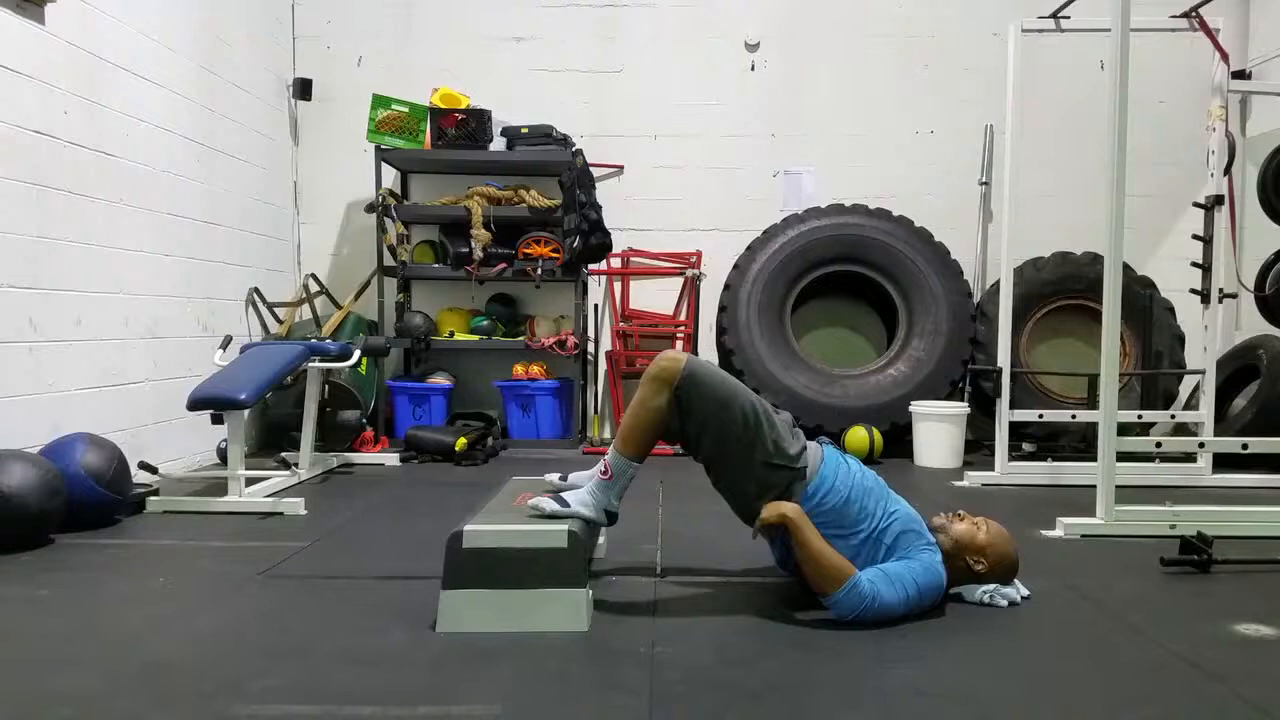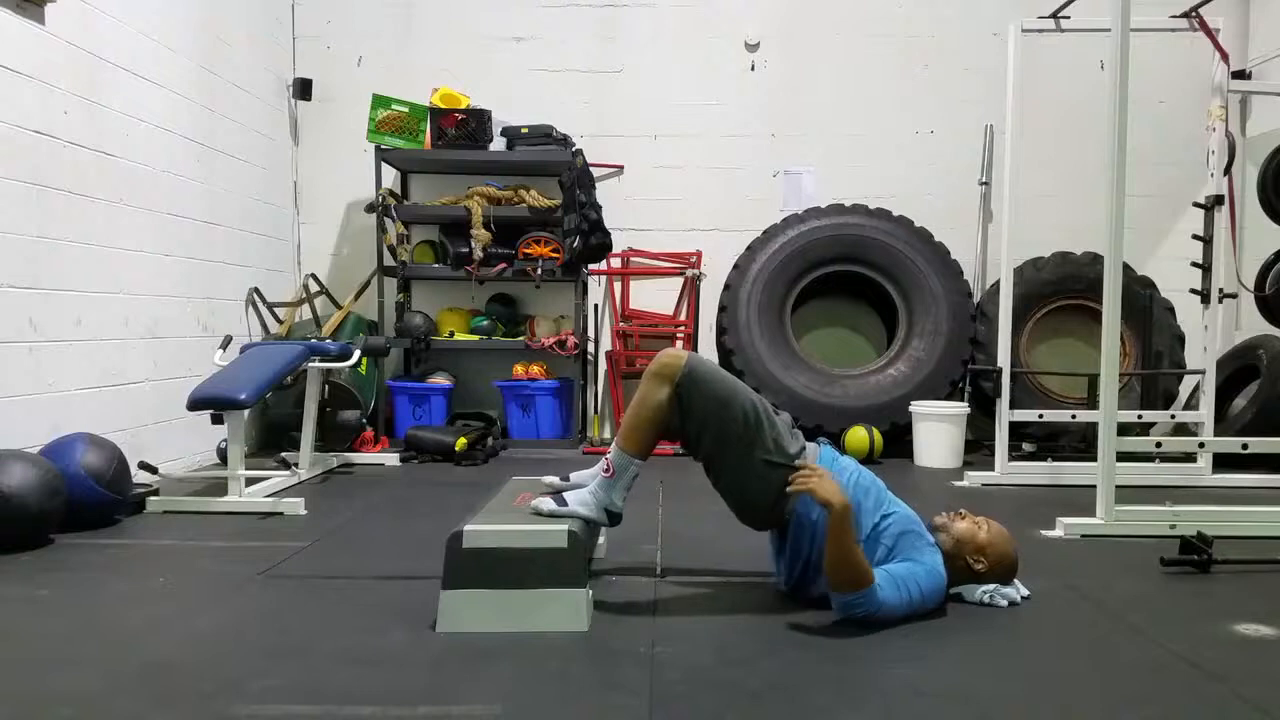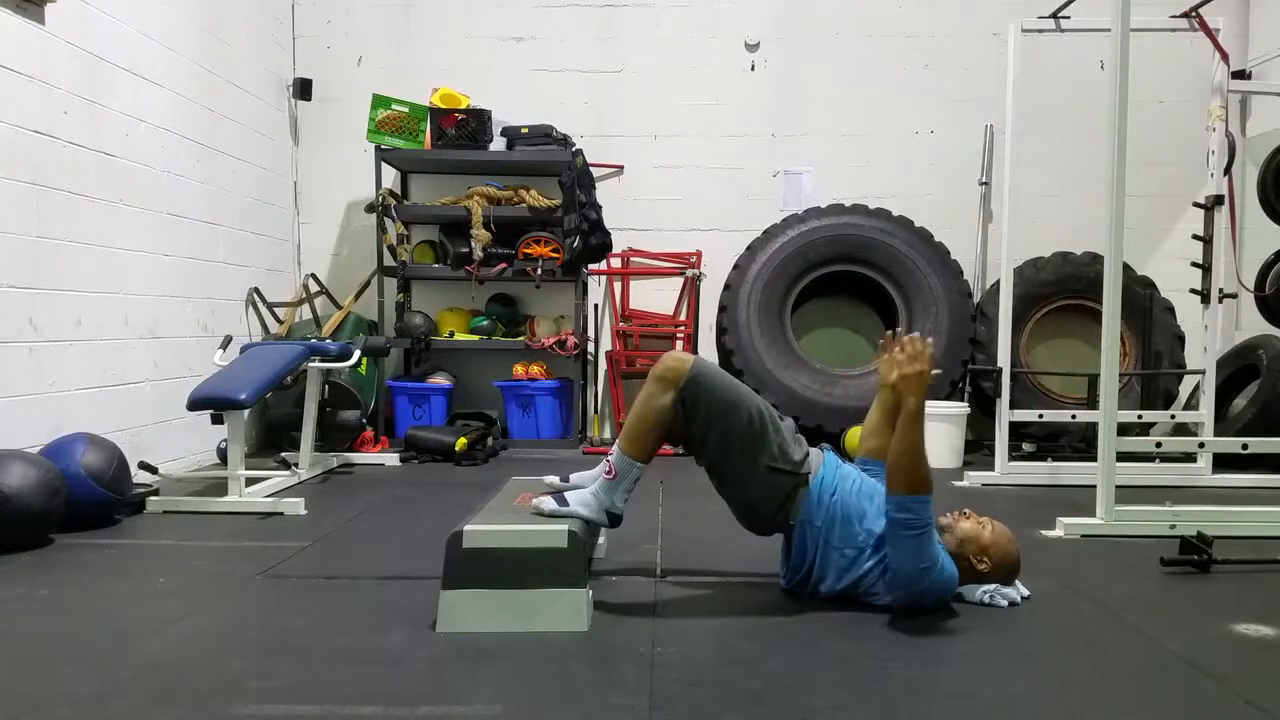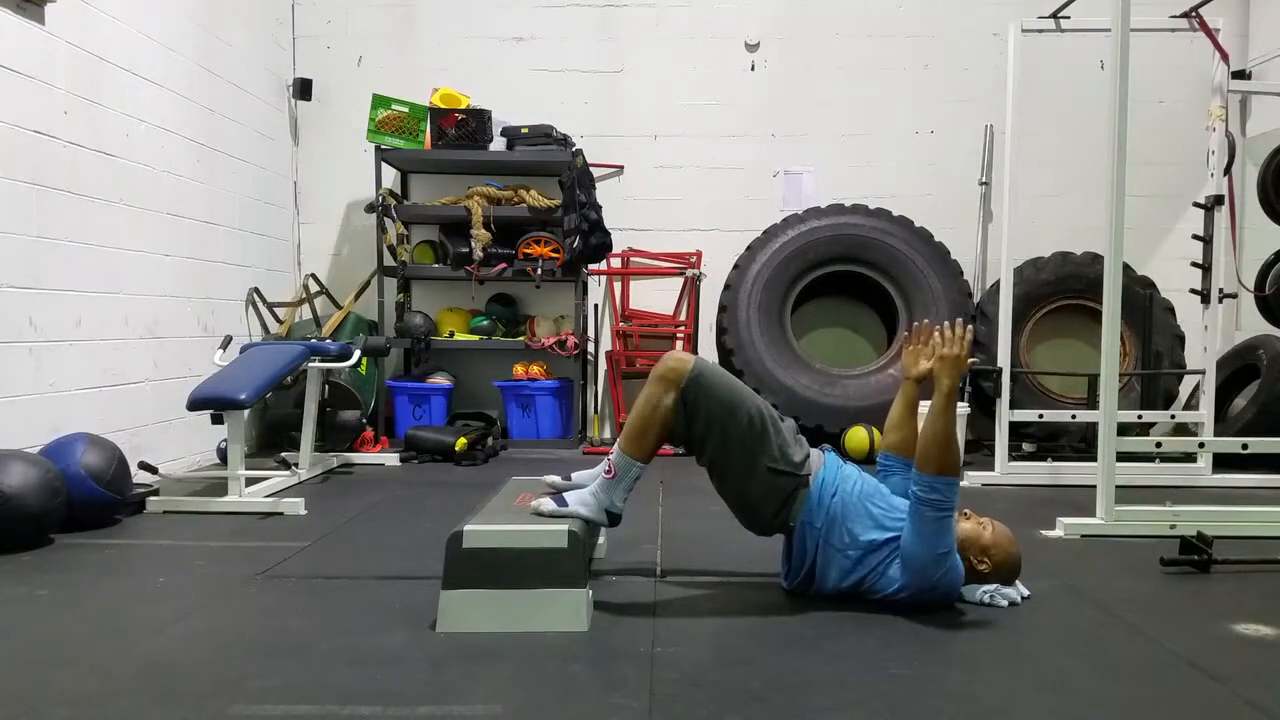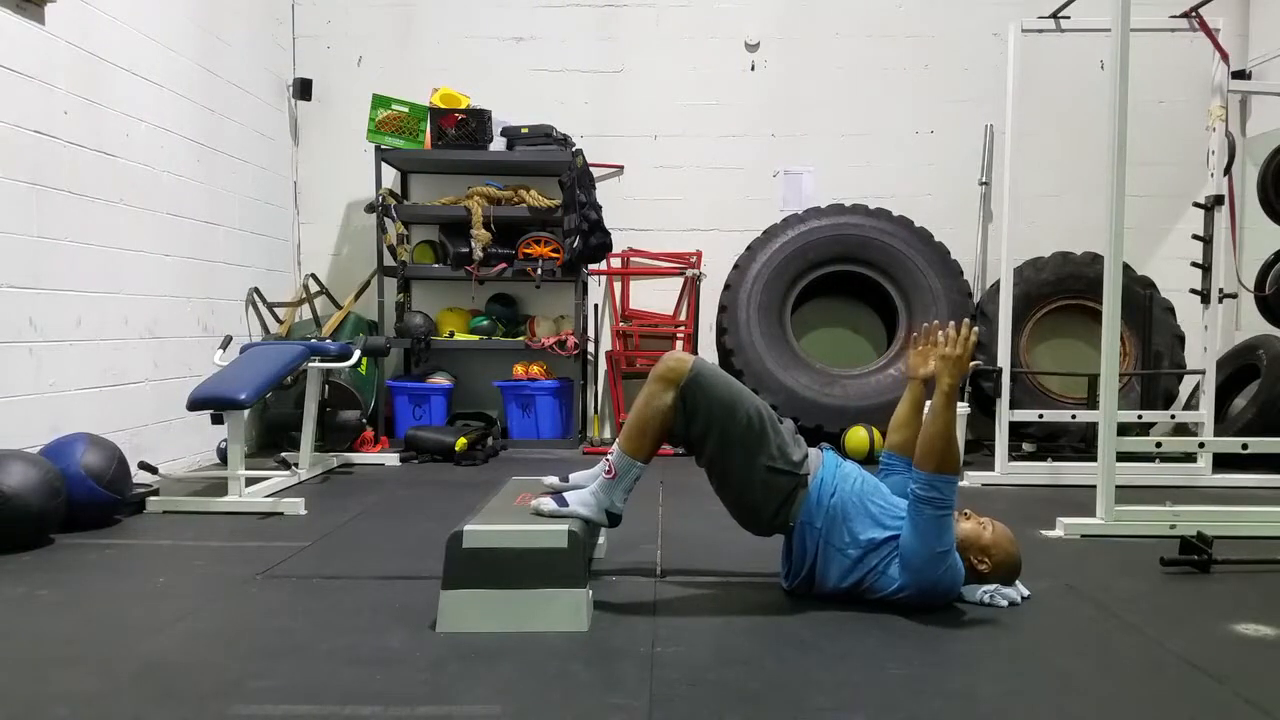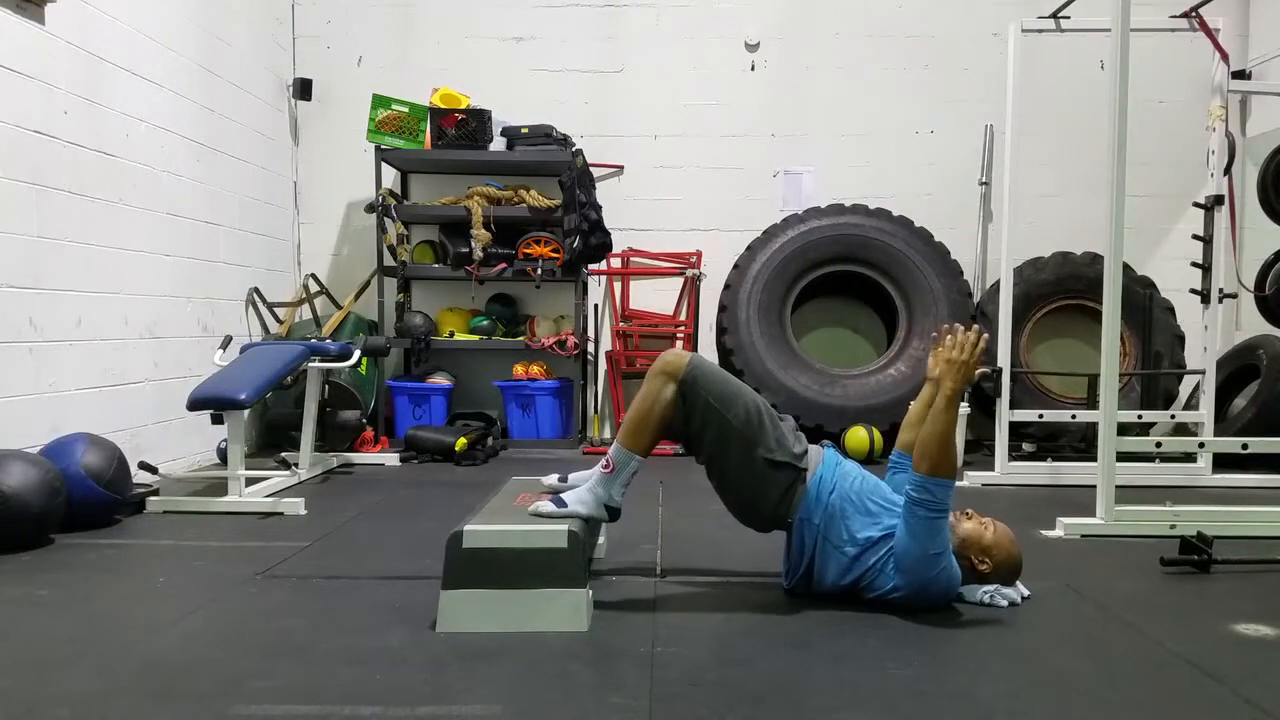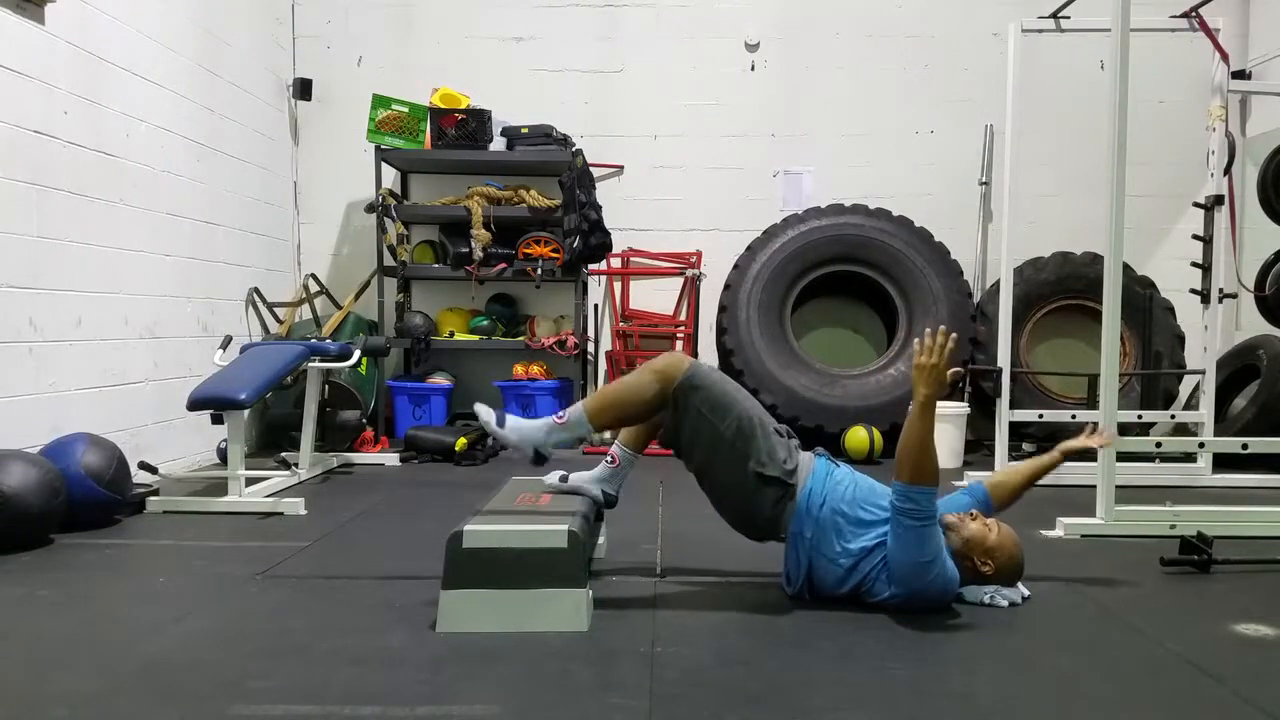
dt=0.5s
person 1, frame 1
left shoulder: (928, 575)
right shoulder: (921, 544)
left elbow: (852, 598)
left wrist: (794, 516)
left hip: (785, 479)
right hip: (801, 467)
left knee: (670, 371)
right knee: (675, 383)
left ankle: (601, 497)
right ankle: (605, 477)
person 1, frame 2
left shoulder: (927, 576)
right shoulder: (922, 546)
left elbow: (857, 598)
left wrist: (838, 508)
left hip: (780, 474)
right hip: (798, 464)
left knee: (671, 369)
right knee: (675, 382)
left ankle: (605, 496)
right ankle: (607, 475)
person 1, frame 3
left shoulder: (933, 577)
right shoulder: (917, 541)
left elbow: (913, 504)
right elbow: (874, 466)
left wrist: (914, 402)
right wrist: (889, 391)
left hip: (787, 486)
right hip: (805, 474)
left knee: (675, 371)
right knee: (682, 386)
left ankle: (605, 497)
right ankle: (609, 476)
person 1, frame 4
left shoulder: (937, 573)
right shoulder: (912, 525)
left elbow: (937, 488)
right elbow: (897, 466)
left wrist: (946, 390)
right wrist: (911, 383)
left hip: (787, 488)
right hip: (805, 472)
left knee: (677, 372)
right knee: (679, 385)
left ankle: (605, 498)
right ankle: (608, 476)
person 1, frame 5
left shoulder: (936, 573)
right shoulder: (910, 521)
left elbow: (936, 486)
right elbow: (899, 465)
left wrist: (947, 390)
right wrist: (918, 383)
left hip: (786, 489)
right hip: (801, 475)
left knee: (676, 371)
right knee: (680, 385)
left ankle: (604, 497)
right ankle: (608, 476)
person 1, frame 6
left shoulder: (932, 574)
right shoulder: (918, 529)
left elbow: (930, 490)
right elbow: (908, 465)
left wrist: (950, 394)
right wrist: (933, 383)
left hip: (787, 483)
right hip: (797, 475)
left knee: (675, 368)
right knee: (677, 384)
left ankle: (604, 493)
right ankle: (606, 475)
person 1, frame 7
left shoulder: (929, 576)
right shoulder: (945, 541)
left elbow: (915, 497)
right elbow: (987, 490)
left wrist: (925, 397)
right wrist: (1060, 451)
left hip: (776, 490)
right hip: (794, 471)
left knee: (674, 370)
right knee: (678, 378)
left ankle: (540, 435)
right ankle: (607, 478)
